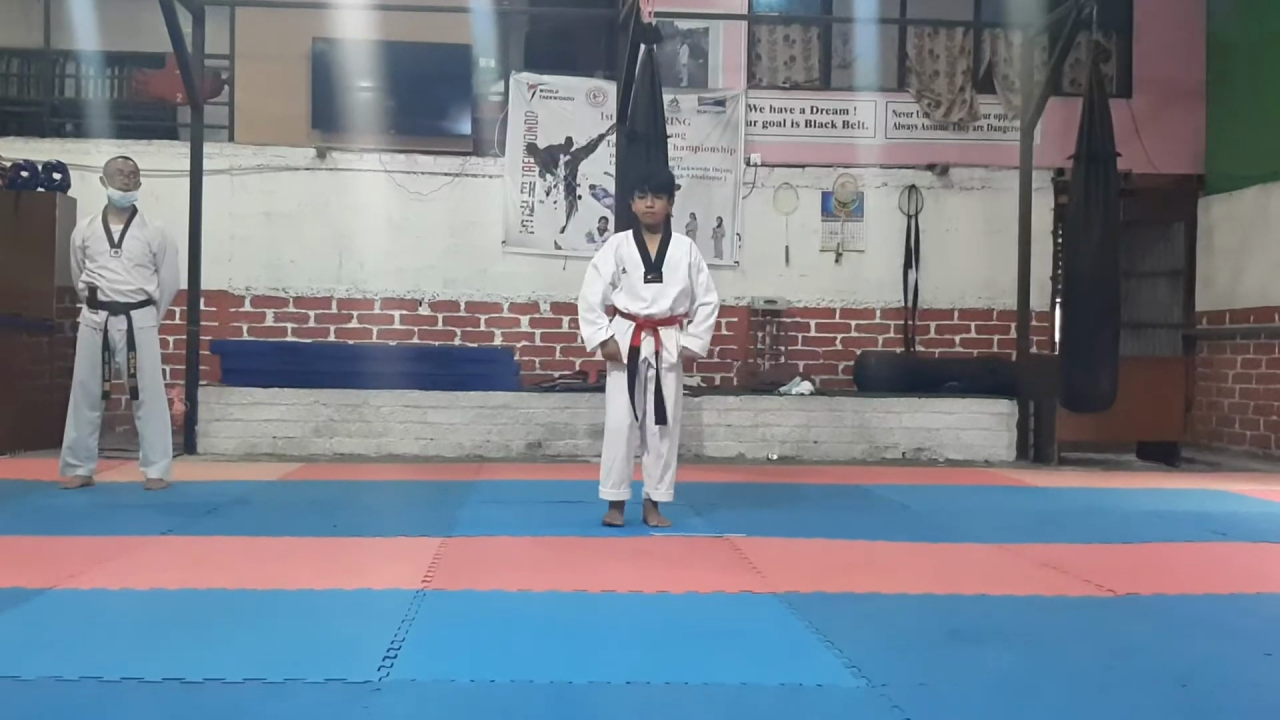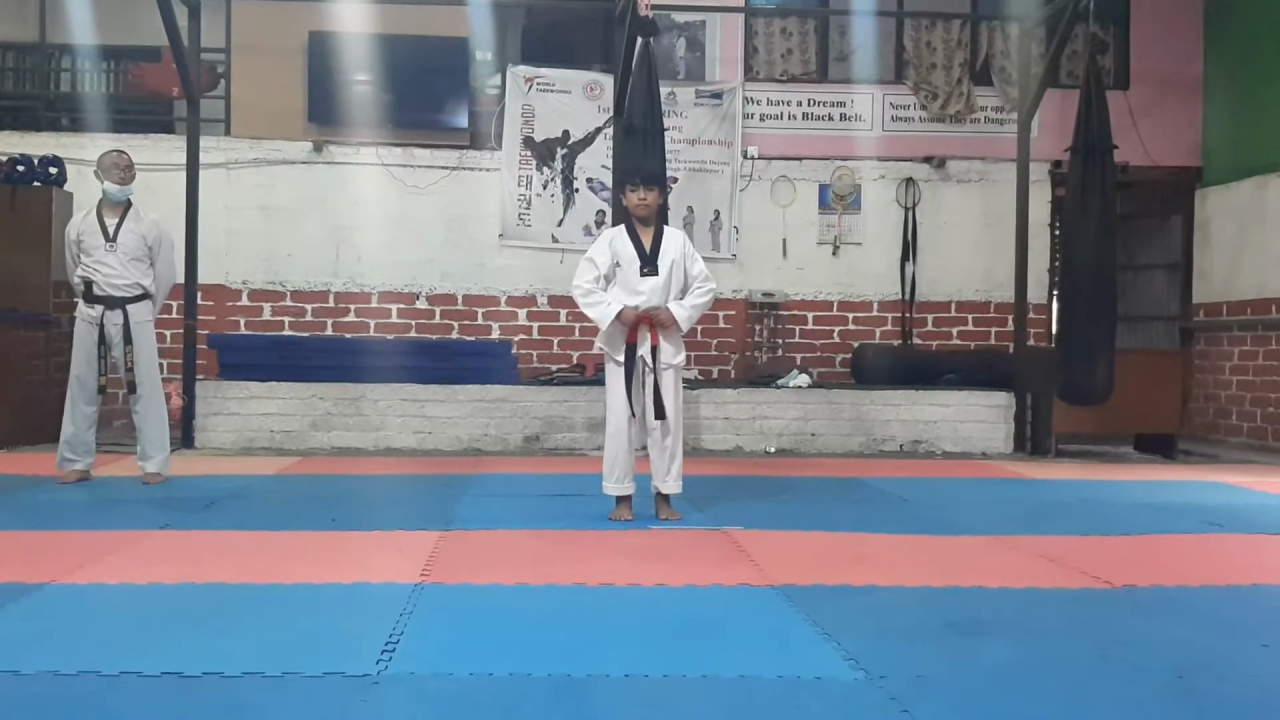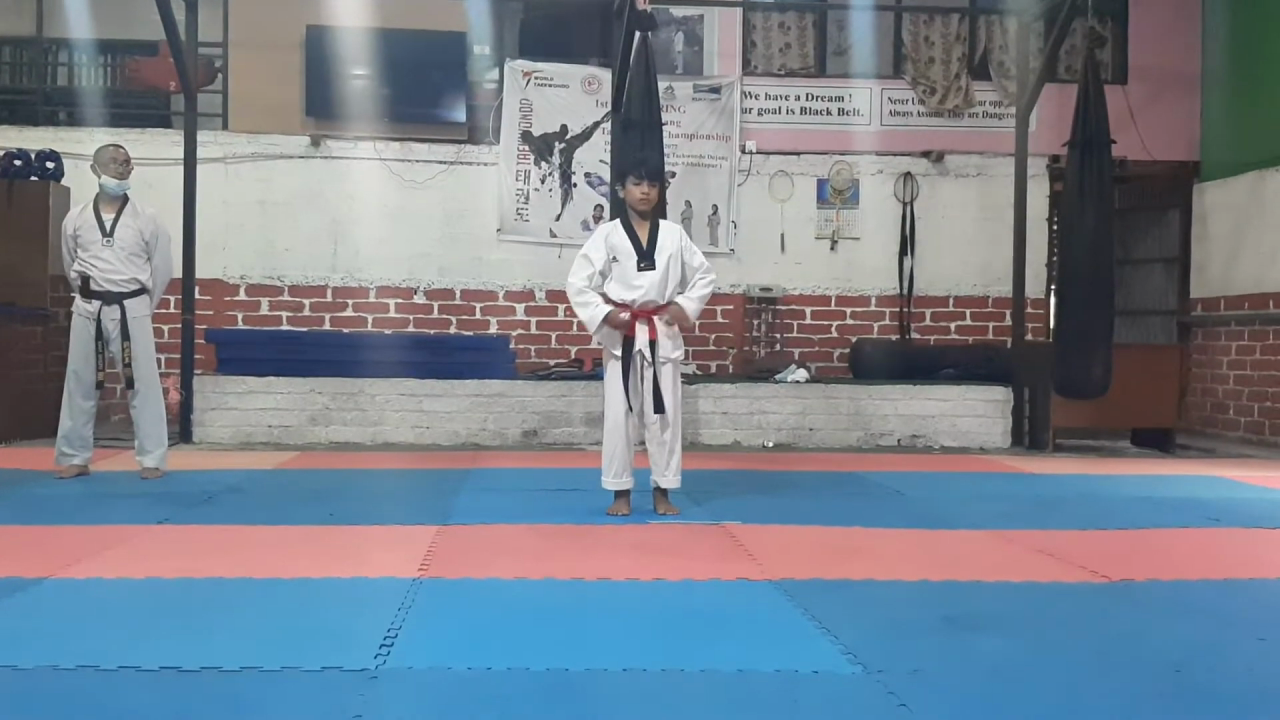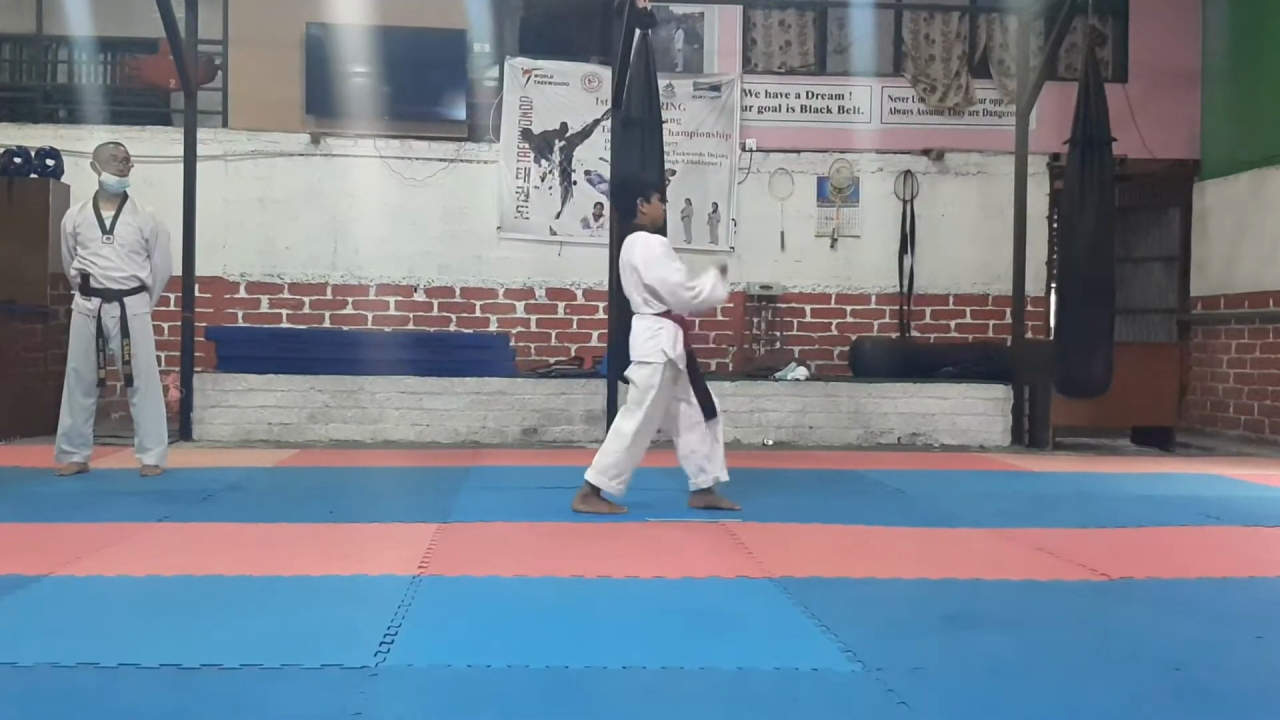
dt=1s
person 1, frame 1
left shoulder: (686, 248)
right shoulder: (618, 246)
left elbow: (706, 300)
right elbow: (592, 296)
left wrist: (693, 342)
right wrist: (603, 339)
left hip: (667, 345)
right hip: (626, 342)
left knee: (663, 426)
right knee: (621, 424)
left ankle: (653, 503)
right ankle: (616, 502)
person 1, frame 2
left shoulder: (677, 240)
right shoulder: (611, 239)
left elbow: (704, 286)
right elbow: (585, 285)
left wrist: (679, 313)
right wrist: (615, 310)
left knee: (661, 443)
left ankle: (665, 499)
right ankle: (623, 497)
person 1, frame 3
left shoulder: (674, 234)
right shoulder: (607, 234)
left elbow: (701, 275)
right elbow: (579, 282)
left wrist: (688, 305)
right wrist: (601, 317)
left hip: (662, 333)
right hip: (620, 334)
left knee: (664, 414)
right knee: (618, 413)
left ankle: (662, 491)
right ankle: (621, 492)
person 1, frame 4
left shoulder: (635, 245)
right shoulder: (653, 245)
right elbow: (685, 294)
left wrist: (707, 283)
right wrist: (715, 279)
left hip: (665, 342)
right hip: (659, 342)
left knee: (701, 412)
right knee: (638, 420)
left ankle: (704, 489)
right ankle: (588, 493)
person 2, frame 1
left shoulder: (153, 232)
right shoulder: (85, 230)
left elbow: (169, 280)
right elbow: (80, 276)
left wrist: (148, 315)
right wrist: (98, 309)
left hip: (138, 322)
right hip: (95, 321)
left knee: (149, 395)
right knee: (86, 394)
left ankle: (156, 469)
right ankle: (79, 467)
person 2, frame 2
left shoulder: (149, 225)
right shoulder: (79, 224)
left elbow: (165, 274)
right elbow: (75, 271)
left wrist: (145, 309)
right wrist: (95, 304)
left hip: (134, 316)
right hip: (91, 316)
left knee: (146, 389)
right knee: (82, 389)
left ankle: (154, 464)
right ankle: (77, 462)
person 2, frame 3
left shoulder: (146, 219)
right shoulder: (76, 219)
left elbow: (162, 268)
right elbow: (71, 266)
left wrist: (142, 304)
right wrist: (91, 298)
left hip: (131, 311)
right hip: (88, 310)
left knee: (143, 384)
right knee: (80, 384)
left ankle: (152, 459)
right ankle: (75, 456)
person 2, frame 4
left shoulder: (145, 217)
right shoulder: (75, 217)
left elbow: (162, 266)
right elbow: (71, 264)
left wrist: (141, 302)
right wrist: (91, 296)
left hip: (131, 308)
right hip: (88, 308)
left knee: (143, 382)
right knee: (80, 382)
left ankle: (152, 456)
right ankle: (74, 454)
